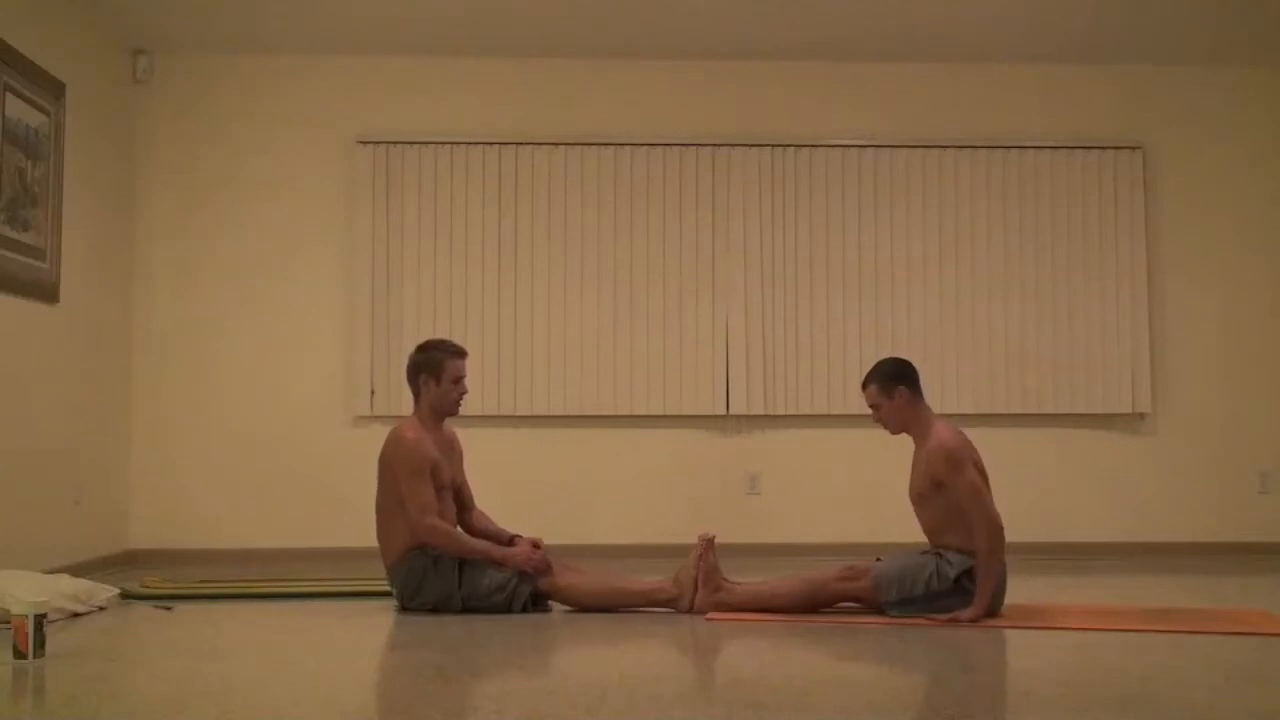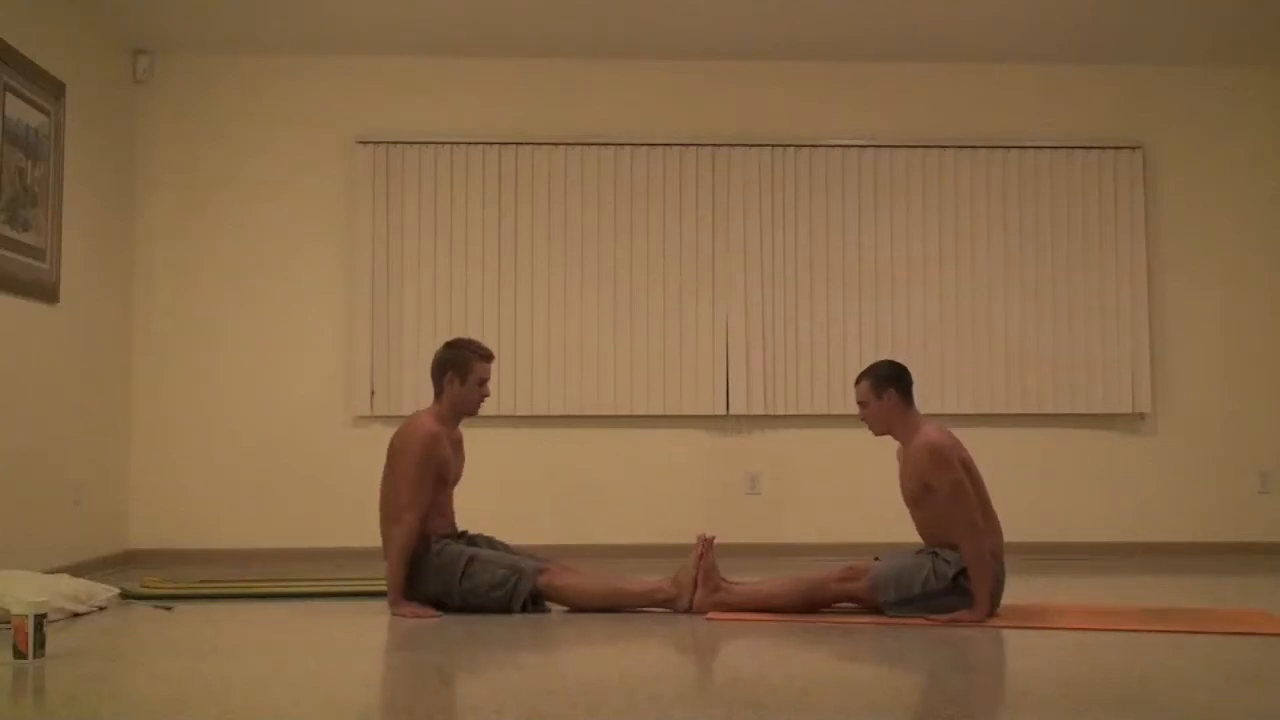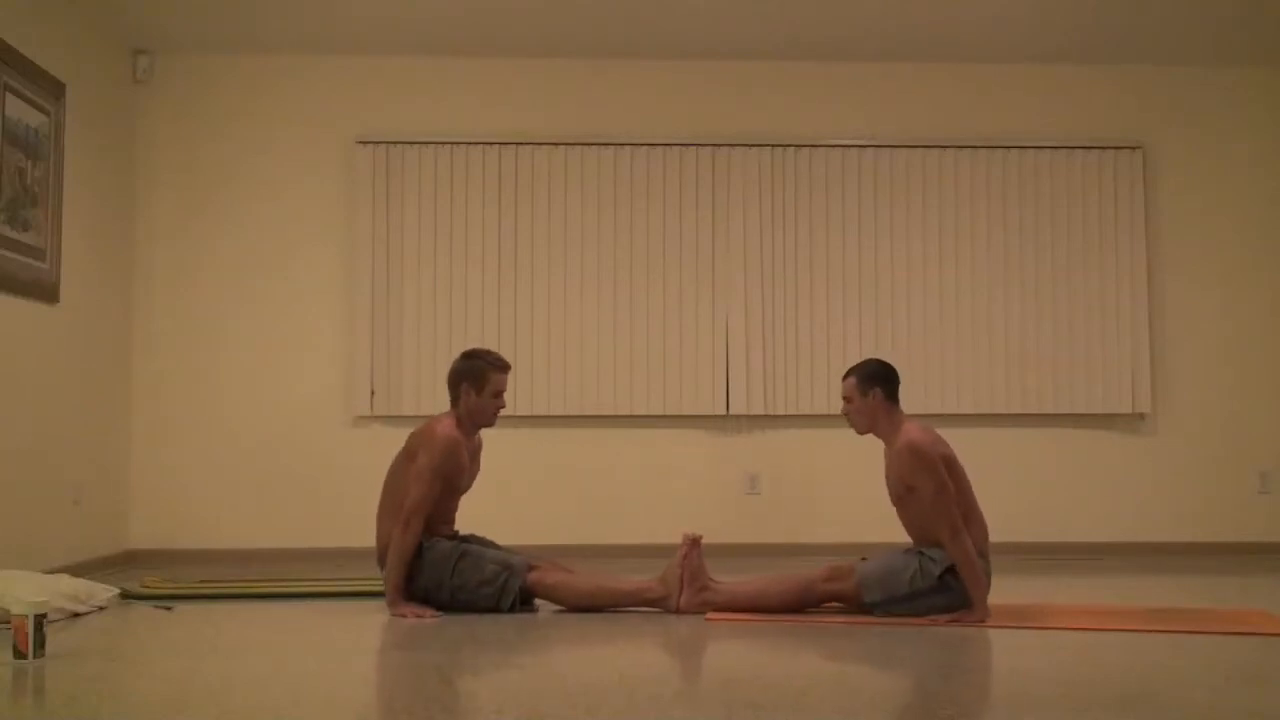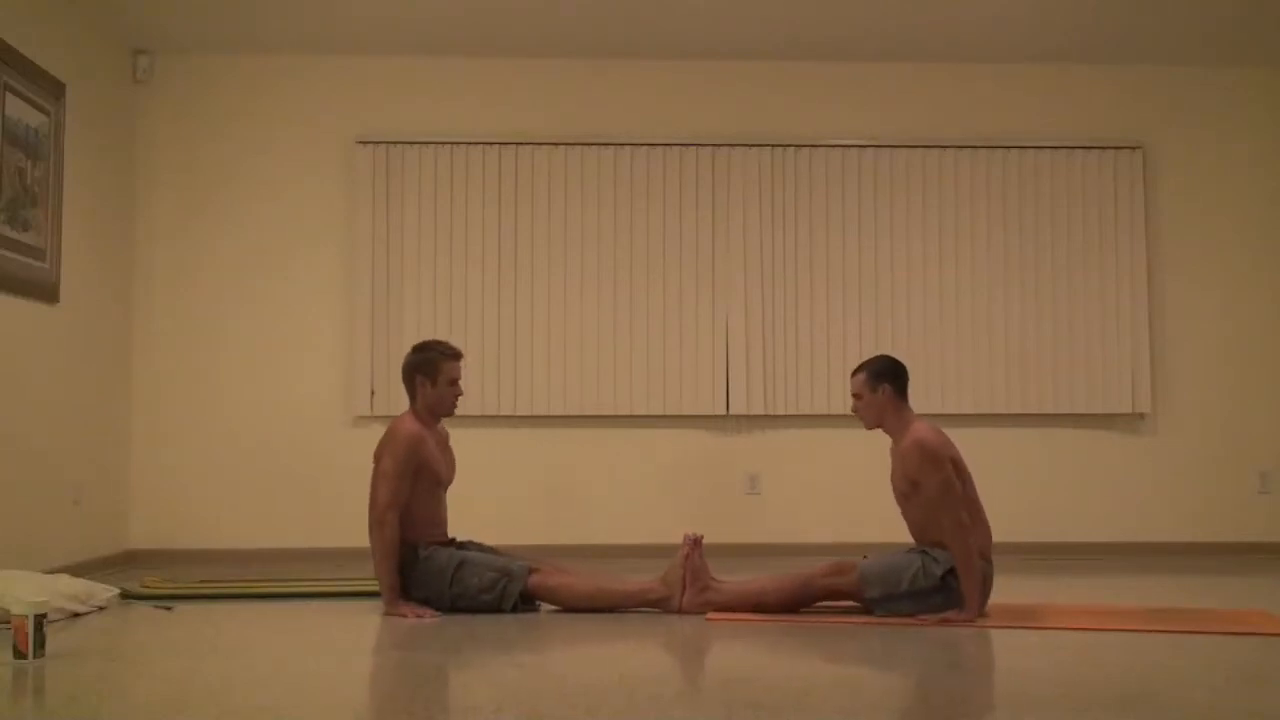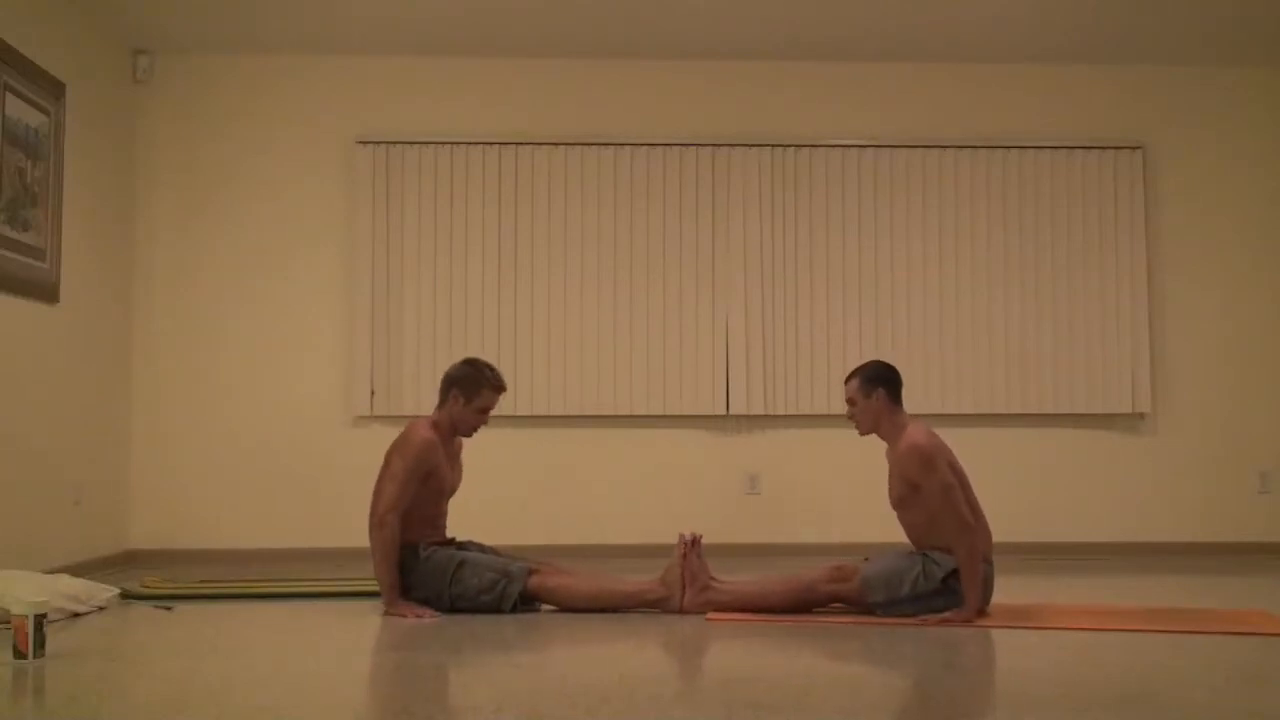
dt=1s
person 1, frame 1
left shoulder: (448, 439)
right shoulder: (410, 442)
left elbow: (468, 513)
right elbow: (426, 526)
left wrist: (513, 541)
right wrist: (504, 555)
left hip: (442, 560)
right hip: (420, 571)
left knee: (551, 567)
right knee: (545, 576)
left ankle: (670, 590)
right ankle: (673, 593)
person 1, frame 2
left shoulder: (451, 434)
right shoulder: (426, 434)
right elbow: (406, 518)
right wrist: (398, 598)
left hip: (448, 546)
right hip: (425, 561)
left knee: (550, 568)
right knee: (543, 578)
left ankle: (666, 591)
right ankle: (670, 594)
person 1, frame 3
left shoulder: (472, 442)
right shoulder: (445, 438)
right elbow: (409, 519)
right wrist: (396, 598)
left hip: (439, 549)
right hip: (417, 560)
left knee: (545, 568)
right knee: (533, 576)
left ankle: (655, 591)
right ankle: (659, 593)
person 1, frame 4
left shoulder: (438, 434)
right shoulder: (407, 436)
right elbow: (382, 518)
right wrist: (393, 599)
left hip: (440, 553)
right hip: (416, 565)
left knee: (540, 569)
right knee: (532, 579)
left ankle: (657, 590)
right ankle: (660, 593)
person 1, frame 5
left shoulder: (452, 441)
right shoulder: (421, 441)
right elbow: (383, 519)
right wrist: (392, 598)
left hip: (437, 553)
right hip: (415, 565)
left knee: (541, 570)
right knee: (532, 579)
left ankle: (655, 590)
right ankle: (658, 594)
person 2, frame 1
left shoulder: (942, 446)
right shoulder: (928, 443)
left elbow: (990, 524)
left wrist: (980, 604)
left hip: (966, 577)
right hip: (951, 566)
left knee: (848, 580)
right knee: (852, 576)
left ankle: (725, 597)
right ankle: (729, 591)
person 2, frame 2
left shoulder: (929, 447)
right shoulder: (910, 450)
left elbow: (972, 529)
left wrist: (981, 607)
left hip: (963, 575)
right hip: (948, 565)
left knee: (845, 582)
right knee: (846, 577)
left ankle: (724, 597)
right ankle: (728, 592)
person 2, frame 3
left shoulder: (910, 447)
right shoulder: (898, 444)
left elbow: (952, 530)
left wrist: (978, 605)
left hip: (950, 574)
right hip: (936, 565)
left knee: (832, 581)
right knee: (833, 577)
left ankle: (710, 596)
right ankle: (714, 591)
person 2, frame 4
left shoulder: (918, 445)
right shoulder: (904, 444)
left elbow: (958, 527)
left wrist: (971, 607)
left hip: (952, 575)
right hip: (939, 565)
left knee: (833, 577)
right knee: (835, 575)
left ankle: (710, 596)
right ankle: (715, 592)
person 2, frame 5
left shoulder: (914, 448)
right shoulder: (900, 447)
left elbow: (964, 524)
left wrist: (970, 605)
left hip: (953, 576)
right hip: (939, 566)
left knee: (835, 581)
right knee: (837, 576)
left ankle: (710, 596)
right ankle: (715, 590)
